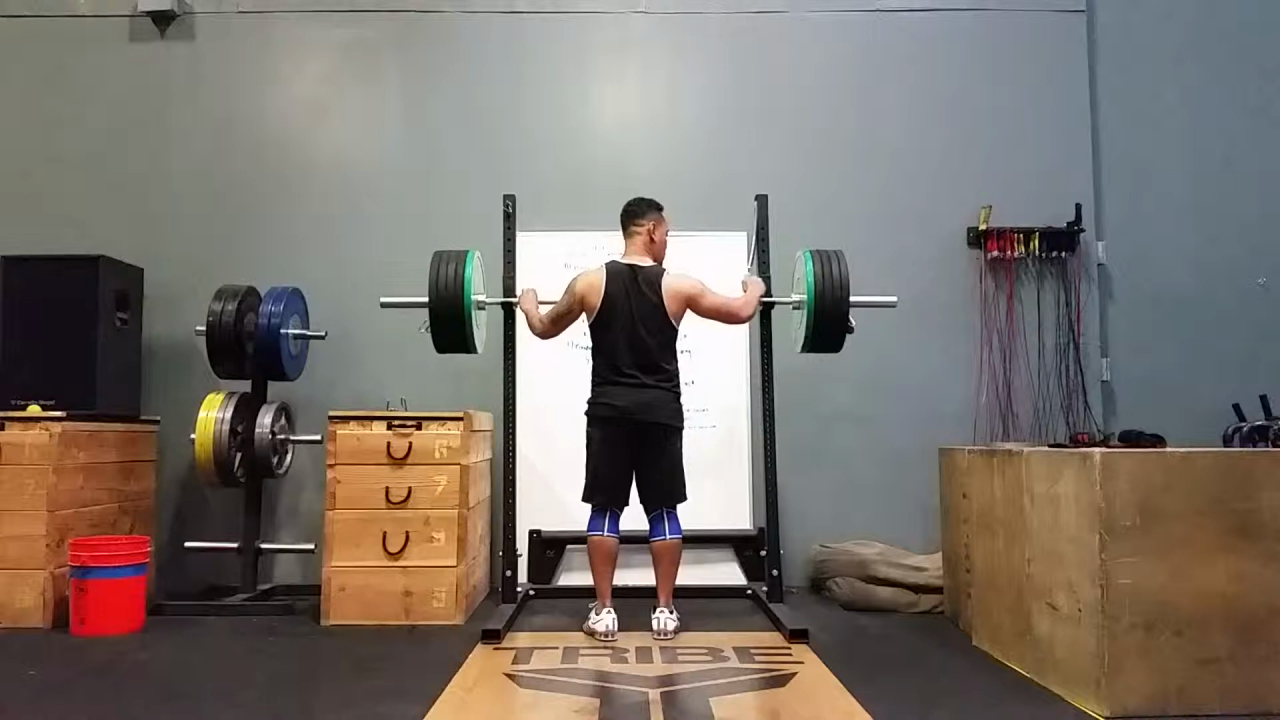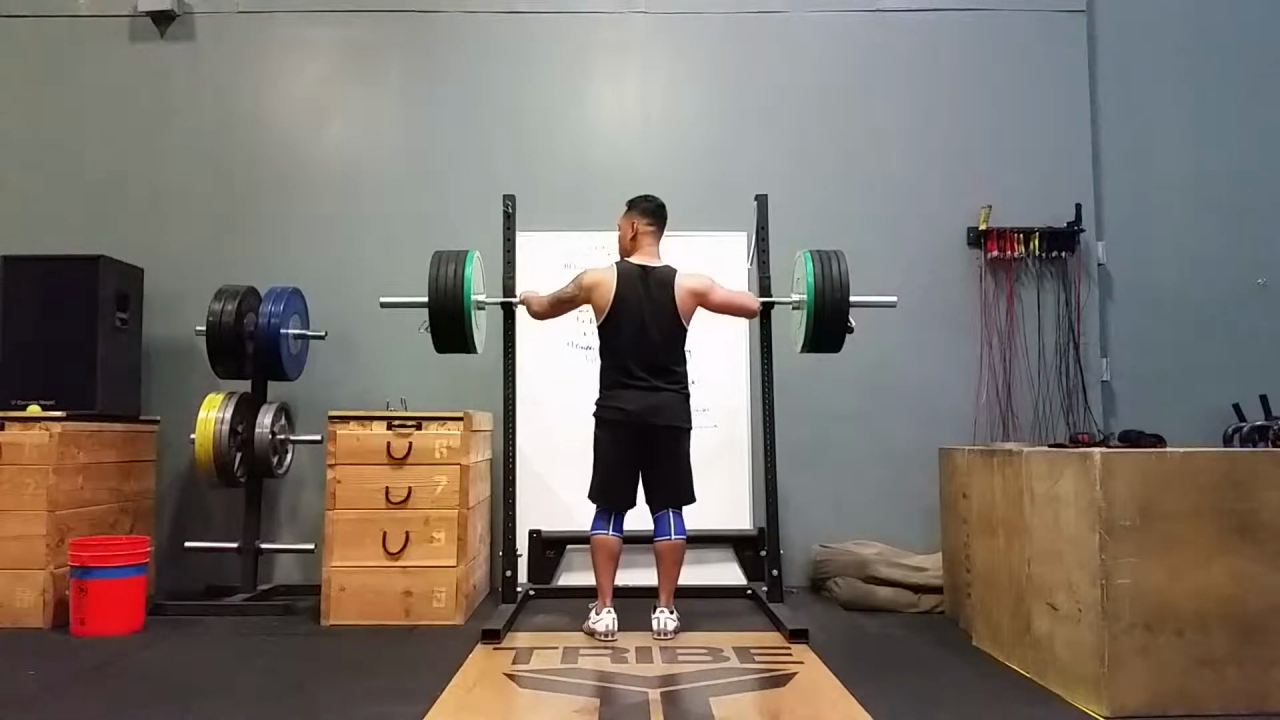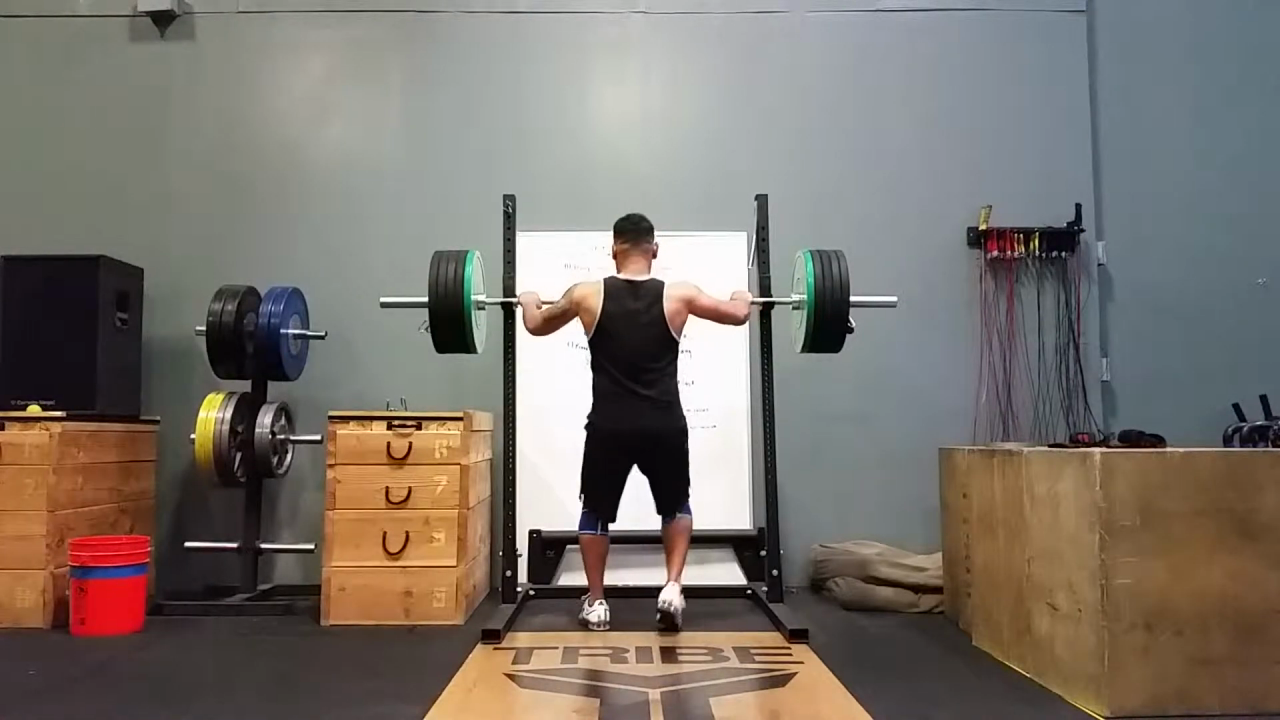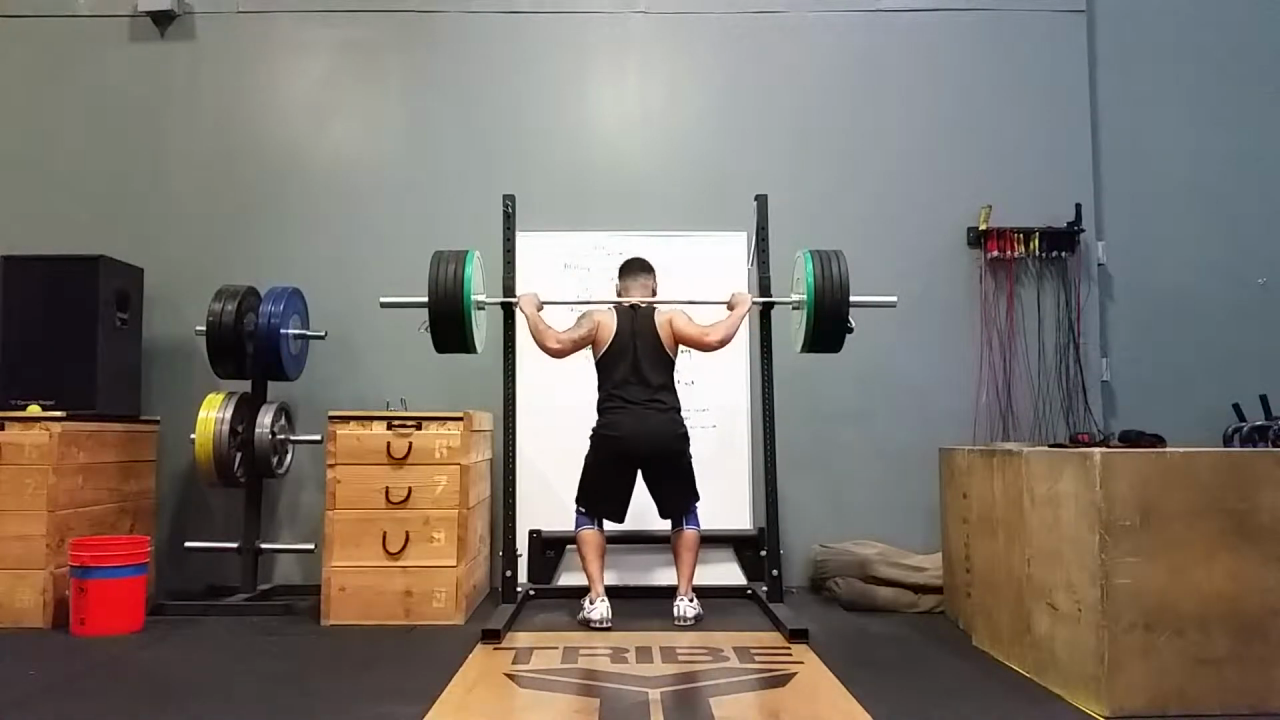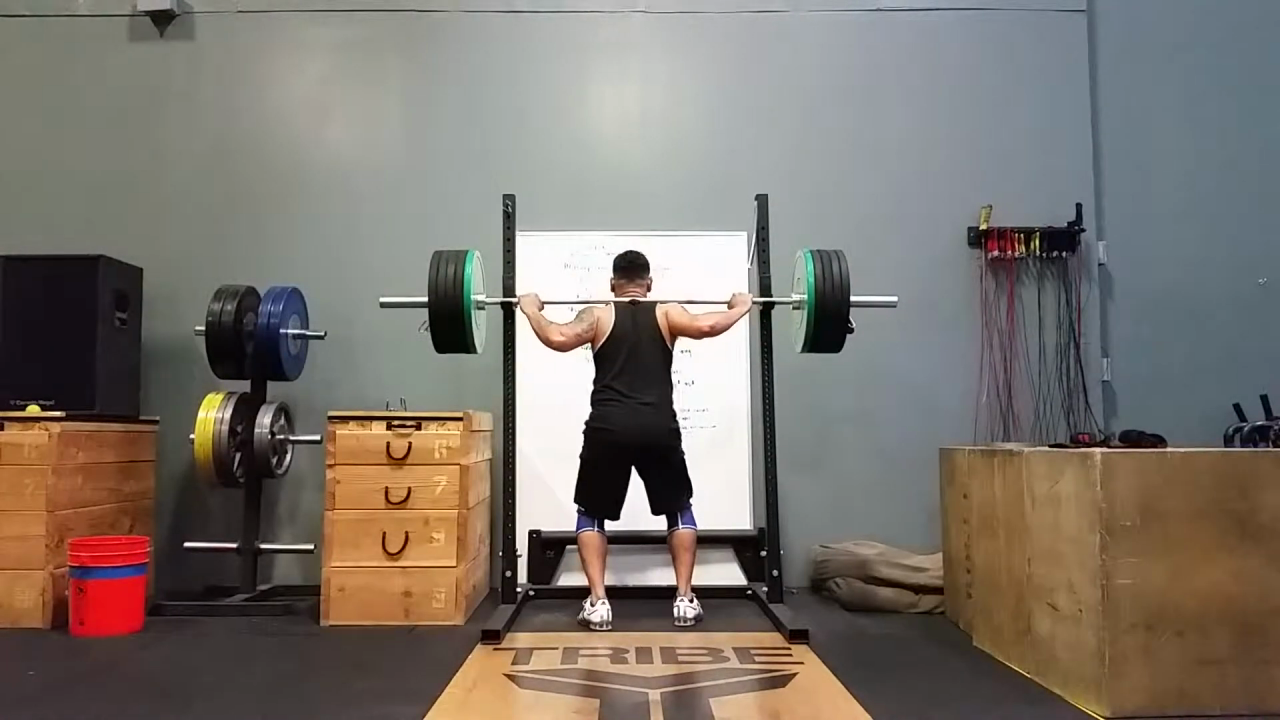
dt=1s
person 1, frame 1
left shoulder: (589, 282)
right shoulder: (678, 285)
left elbow: (544, 329)
right elbow: (741, 313)
left wrist: (527, 304)
right wrist: (754, 289)
left hip: (609, 411)
right hip: (660, 411)
left knee: (604, 510)
right knee: (663, 511)
left ankle: (603, 611)
right ankle: (664, 611)
person 1, frame 2
left shoulder: (598, 281)
right shoulder: (688, 284)
left elbow: (542, 309)
right elbow: (750, 307)
left wrist: (527, 298)
right wrist: (751, 296)
left hip: (617, 412)
right hip: (669, 413)
left knee: (609, 511)
right knee: (668, 510)
left ankle: (603, 611)
right ankle: (665, 611)
person 1, frame 3
left shoulder: (587, 295)
right shoulder: (678, 295)
left elbow: (536, 327)
right elbow: (739, 314)
left wrist: (528, 303)
right wrist: (744, 299)
left hip: (609, 426)
right hip: (665, 425)
left knee: (595, 513)
right knee: (675, 506)
left ankle: (595, 603)
right ankle: (672, 587)
person 1, frame 4
left shoulder: (600, 318)
right shoulder: (670, 317)
left elbow: (555, 345)
right elbow: (712, 339)
left wrist: (530, 311)
right wrist: (740, 309)
left hip: (614, 432)
right hip: (666, 431)
left knee: (590, 514)
right knee: (683, 512)
left ankle: (597, 600)
right ankle: (685, 599)
person 1, frame 5
left shoulder: (598, 315)
right shoulder: (666, 313)
left elbow: (557, 339)
right elbow: (706, 326)
left wrist: (530, 309)
right wrist: (740, 307)
left hip: (607, 428)
right hip: (659, 428)
left knee: (591, 514)
right knee: (678, 510)
left ankle: (598, 603)
right ankle: (685, 600)
